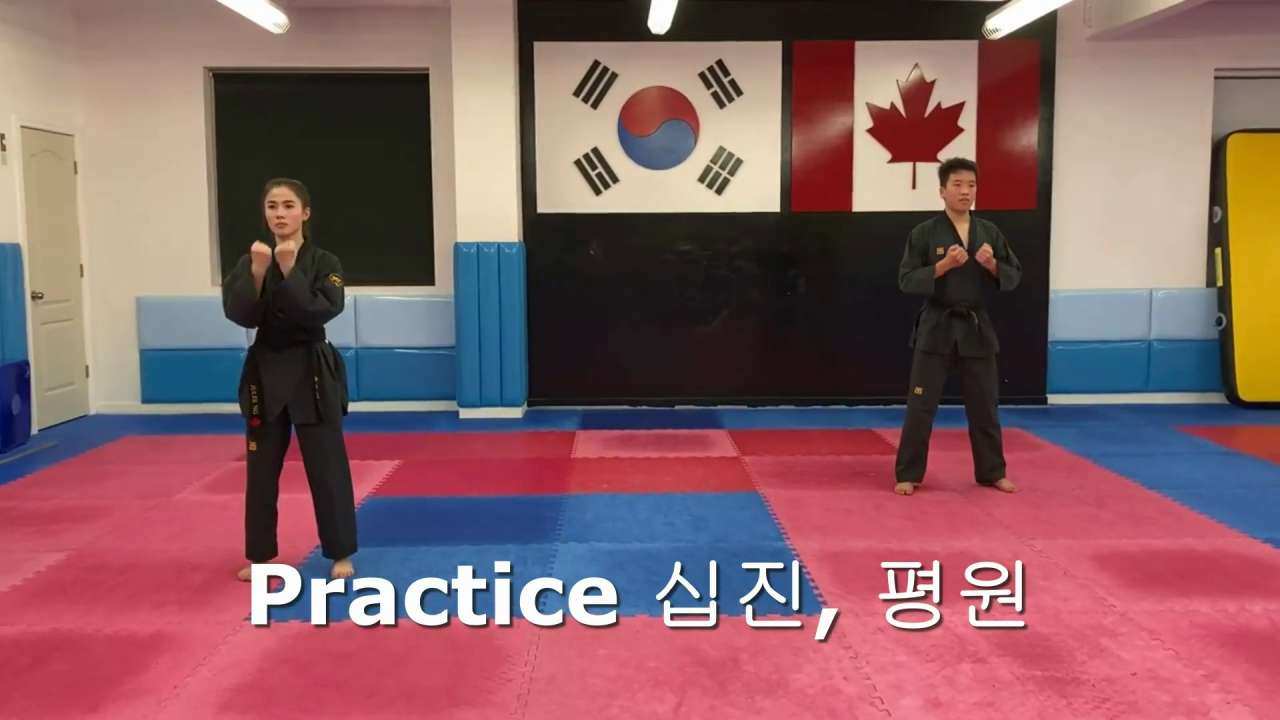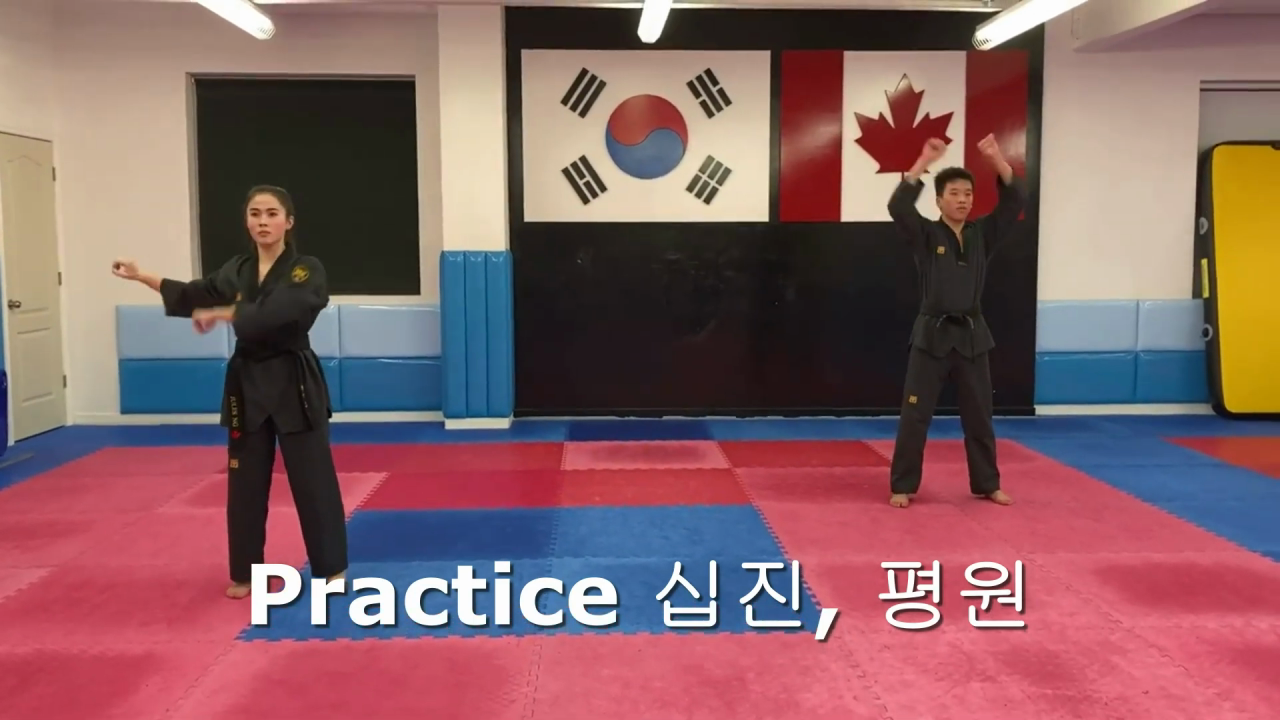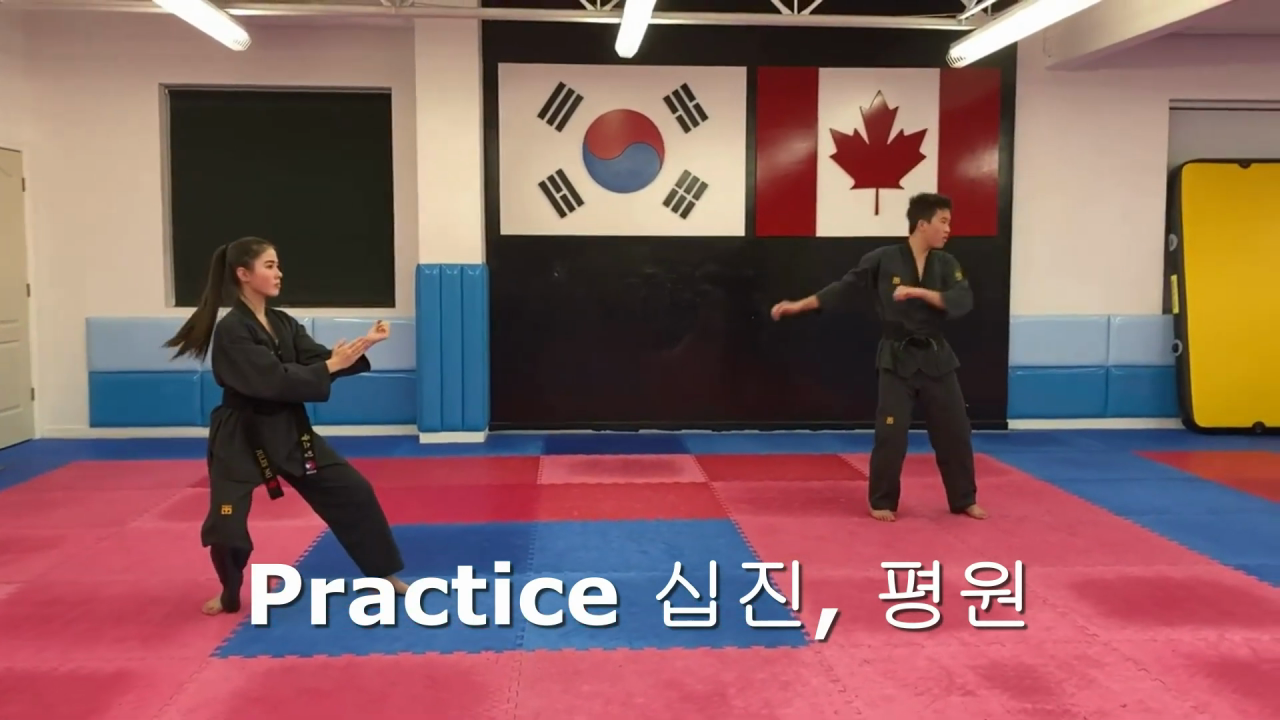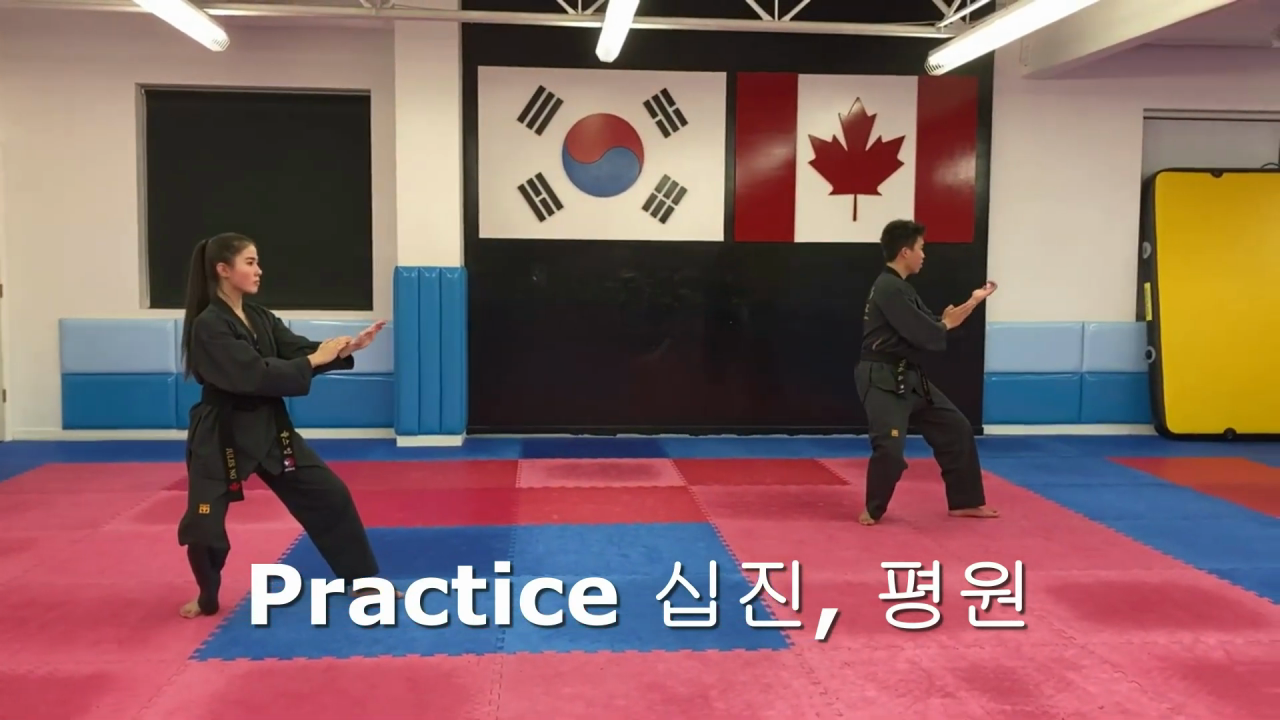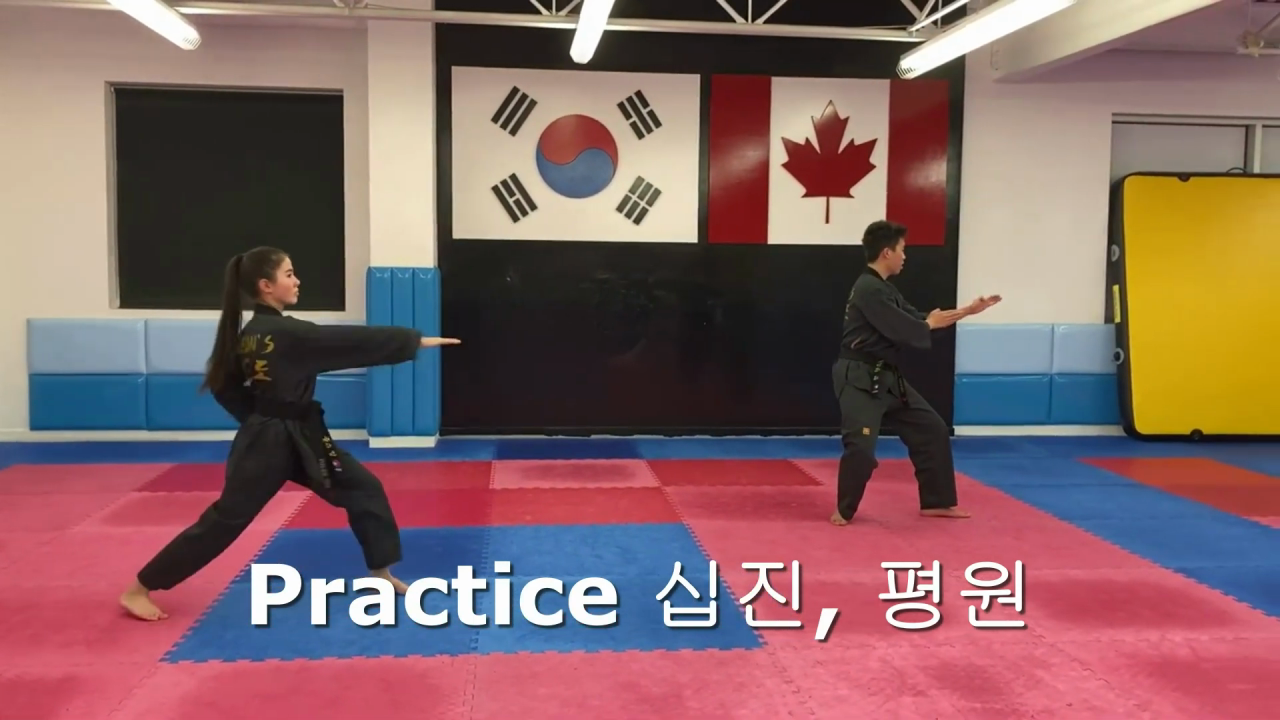
dt=1s
person 1, frame 1
left shoulder: (324, 263)
right shoulder: (249, 262)
left elbow: (323, 310)
right elbow: (237, 313)
left wrist: (290, 273)
right wrist: (257, 275)
left hip: (312, 370)
right hip: (265, 371)
left knee: (327, 467)
right knee: (262, 469)
left ankle: (340, 553)
right ankle: (260, 554)
person 1, frame 2
left shoulder: (305, 270)
right shoulder: (234, 271)
left elbow: (285, 309)
right elbow: (194, 294)
left wrist: (224, 315)
right wrist: (142, 275)
left hip: (295, 381)
right hip: (248, 382)
left knee: (314, 479)
right knee: (246, 483)
left ankle: (332, 569)
right ankle: (246, 573)
person 1, frame 3
left shoulder: (284, 323)
right shoulder: (231, 331)
left elbow: (318, 362)
right elbow: (274, 381)
left wrist: (361, 345)
right wrist: (330, 366)
left hip: (290, 430)
right hip: (242, 437)
left knee: (354, 492)
right knee: (226, 526)
left ankle: (383, 575)
right ankle: (230, 594)
person 1, frame 4
left shoulder: (261, 318)
right shoulder: (208, 326)
left elbow: (299, 353)
right elbow: (254, 375)
left wrist: (346, 348)
right wrist: (314, 359)
left hip: (269, 427)
right hip: (221, 434)
left knee: (329, 494)
right knee: (204, 523)
left ankle: (361, 579)
right ankle: (207, 597)
person 1, frame 5
left shoulder: (254, 332)
right shoulder: (287, 333)
left elbow: (224, 388)
right elbow: (350, 341)
left wrist: (255, 413)
right wrist: (419, 340)
left hip: (299, 435)
right hip: (272, 440)
left knee: (364, 488)
right knee: (225, 518)
left ankle: (381, 574)
right ankle: (140, 589)
person 2, frame 1
left shoulder: (989, 232)
right shoulder: (924, 233)
left elbow: (1014, 275)
right elbow: (907, 280)
left wrist: (993, 266)
right wrist: (942, 266)
left hip: (977, 327)
right hip: (936, 327)
left knee: (985, 404)
right knee: (921, 404)
left ankle: (992, 472)
right ankle: (908, 474)
person 2, frame 2
left shoulder: (983, 234)
right shoulder: (923, 233)
left elbow: (1014, 203)
right elbow: (898, 206)
left wrist: (996, 159)
right wrist: (924, 162)
left hip: (971, 335)
right hip: (932, 335)
left knee: (979, 415)
right knee: (915, 414)
left ankle: (987, 484)
right ankle: (903, 485)
person 2, frame 3
left shoulder: (946, 263)
right shoulder: (882, 259)
left elbow: (962, 301)
right elbow: (844, 289)
left wrist: (918, 292)
right wrist: (799, 306)
left hip: (935, 356)
right hip: (897, 356)
left knee: (955, 430)
right knee: (892, 433)
left ankle: (964, 499)
right ankle: (883, 501)
person 2, frame 4
left shoulder: (900, 287)
right shoulder: (889, 289)
left elbow: (930, 326)
right elbow: (926, 335)
left wrist: (974, 301)
right wrist: (947, 323)
left hip: (909, 378)
right hip: (883, 379)
left knee: (956, 430)
right knee: (890, 448)
left ankle: (965, 502)
right ankle: (873, 509)
person 2, frame 5
left shoulder: (884, 288)
right shoulder: (869, 290)
left elbow: (916, 320)
right elbow: (907, 331)
left wrist: (969, 310)
right wrist: (931, 323)
left hip: (886, 377)
right hip: (860, 378)
left knee: (931, 430)
right knee: (861, 446)
left ankle: (936, 502)
right ankle: (844, 510)
